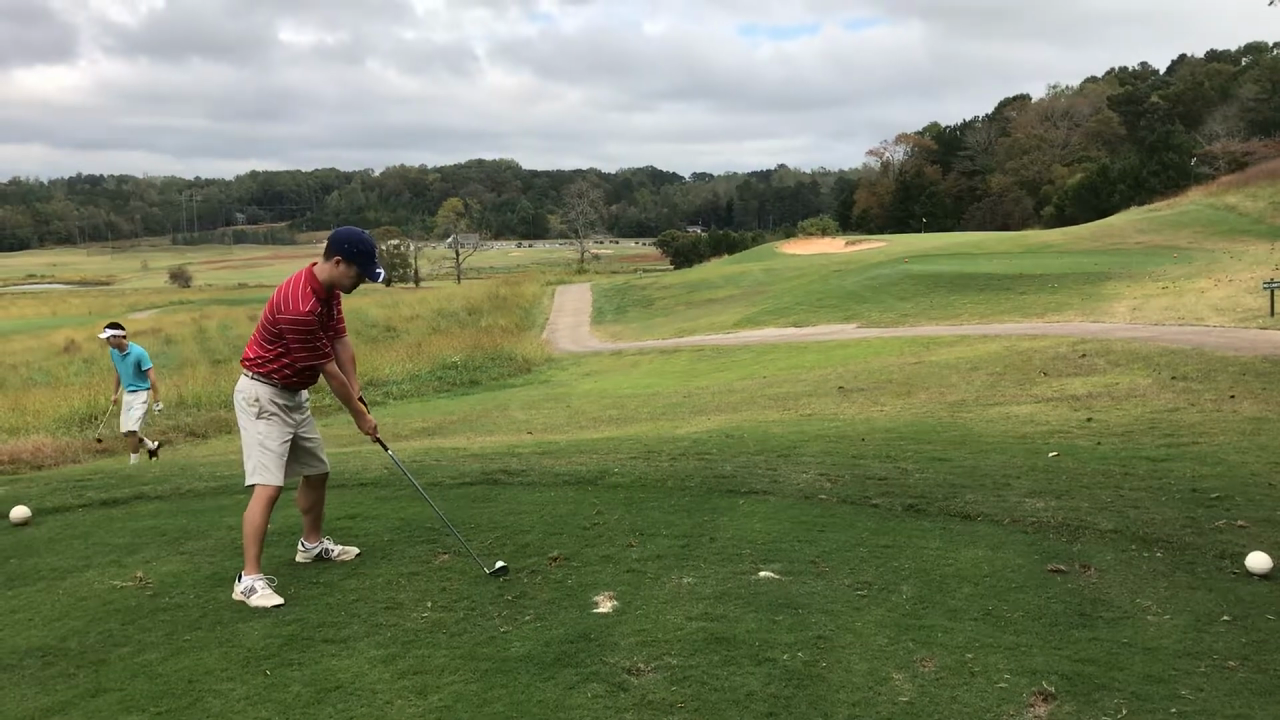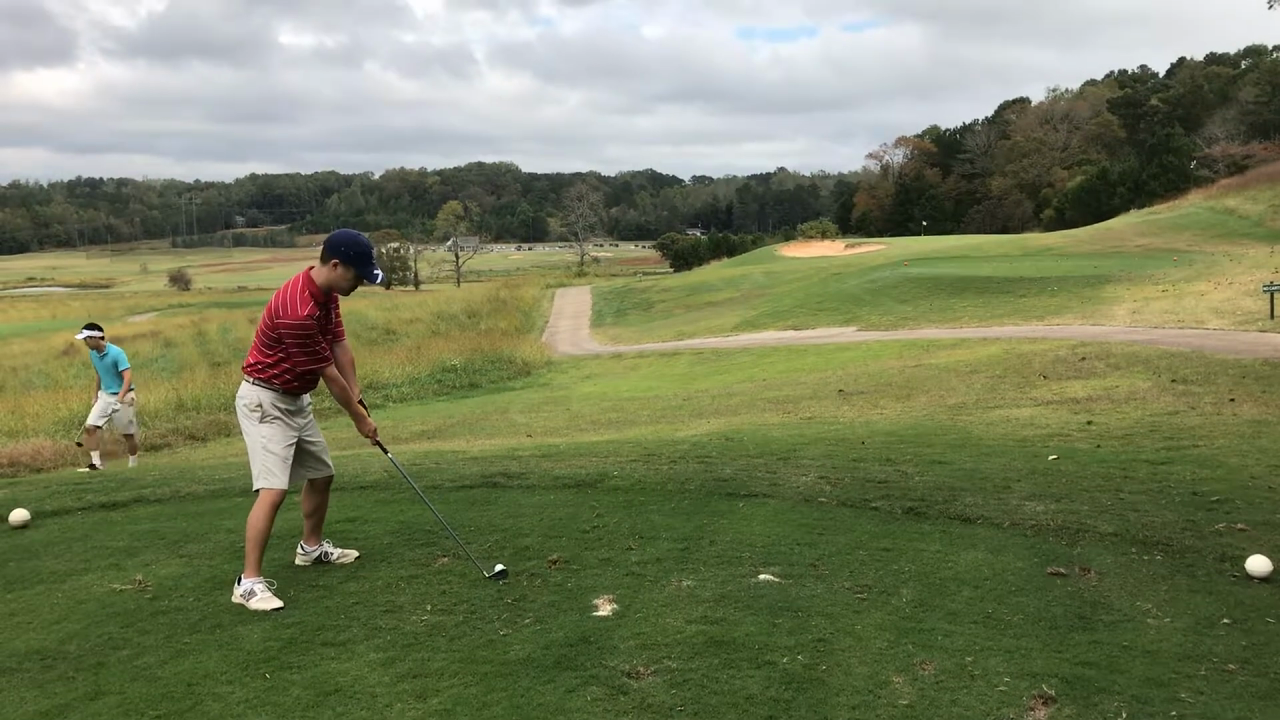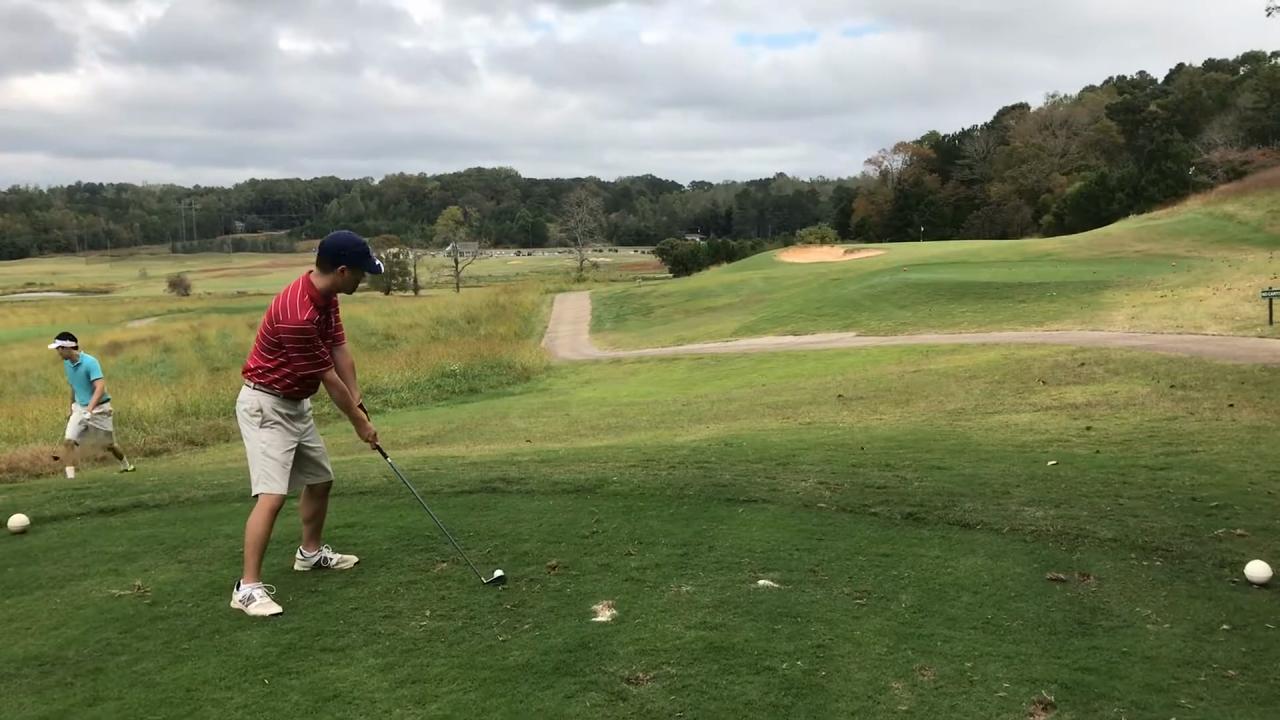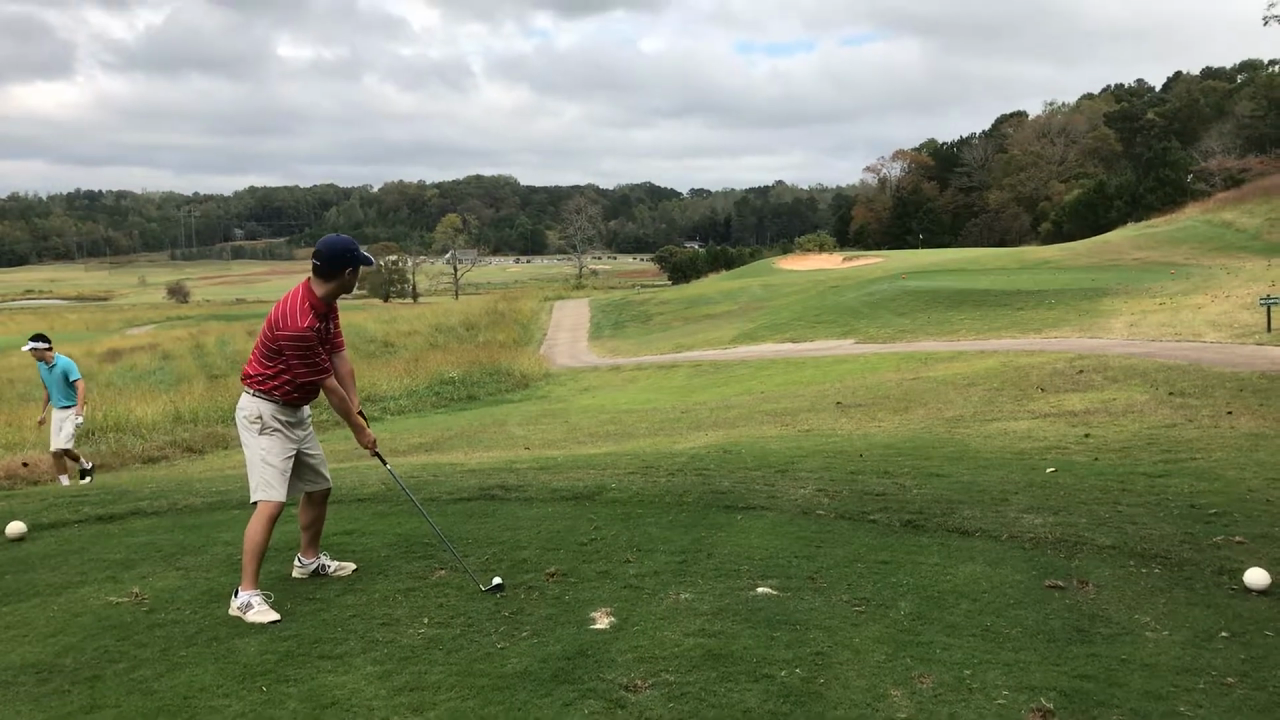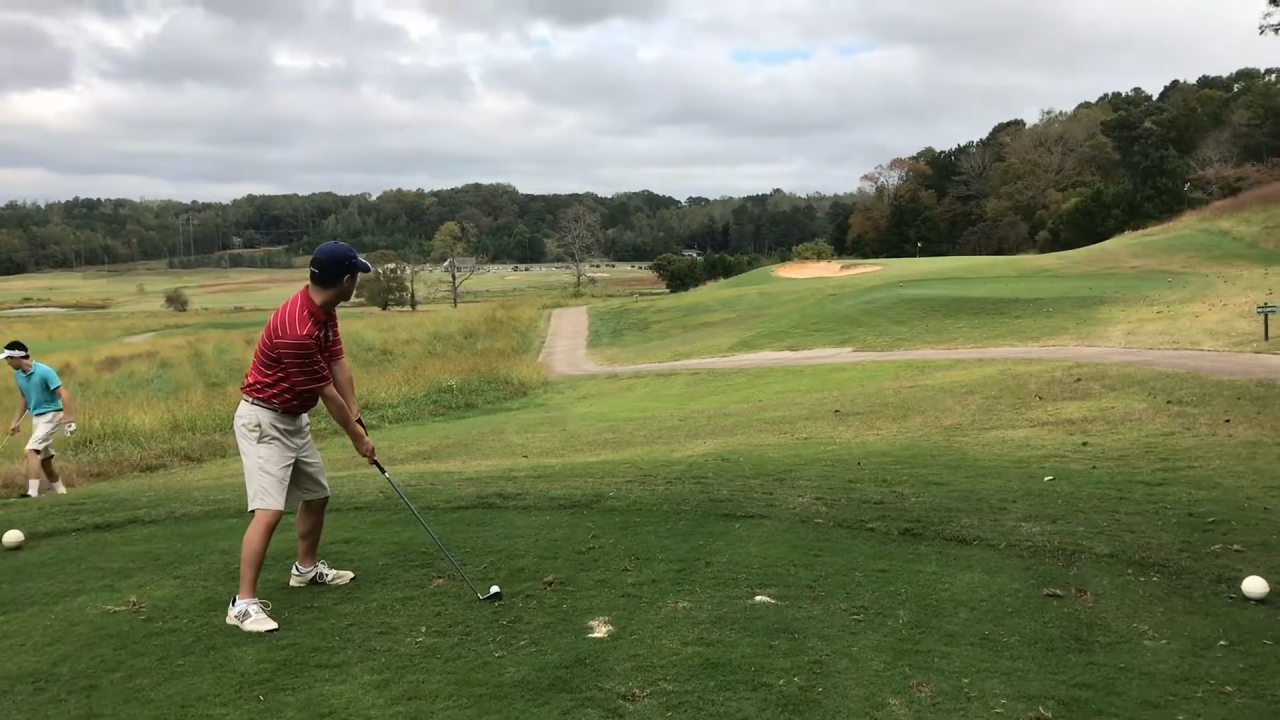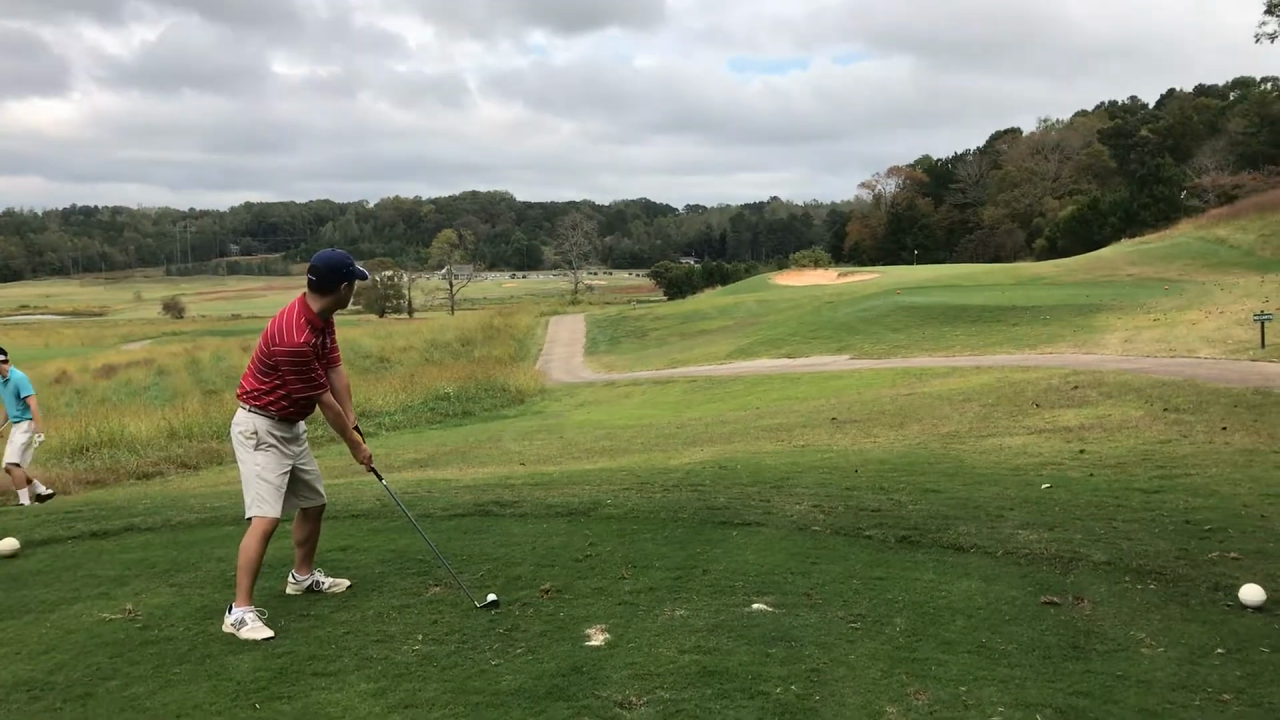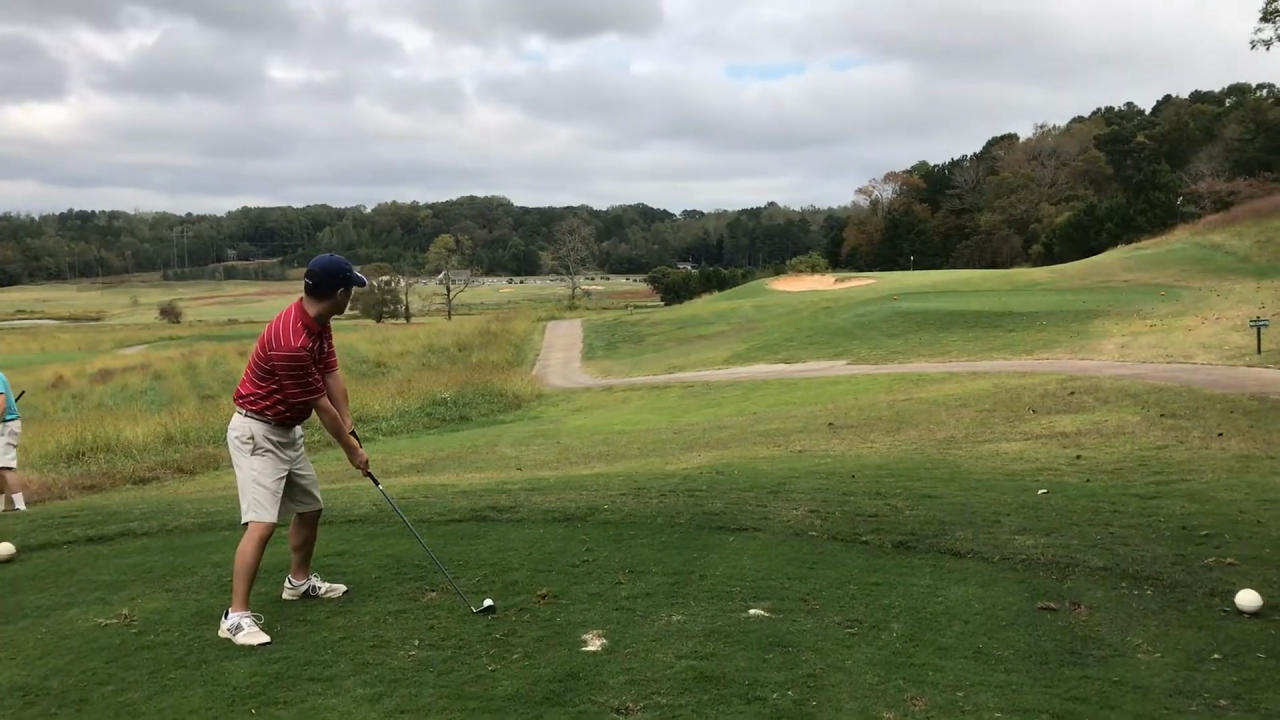
dt=0.2s
person 1, frame 1
left shoulder: (328, 289)
right shoulder: (298, 305)
left elbow: (341, 344)
right elbow: (328, 370)
left wrist: (359, 396)
right wrist: (359, 415)
left hip: (293, 393)
right hip: (264, 395)
left knee: (316, 471)
right knee: (267, 486)
left ankle: (312, 543)
right ankle: (249, 578)
person 1, frame 2
left shoulder: (326, 293)
right shoulder: (296, 310)
left elbow: (340, 347)
right elbow: (328, 374)
left wrist: (359, 399)
right wrist: (359, 418)
left hip: (295, 398)
right hip: (266, 400)
left knee: (321, 474)
right knee: (273, 490)
left ankle: (312, 546)
right ankle: (249, 581)
person 1, frame 3
left shoulder: (326, 297)
right shoulder: (297, 315)
left elbow: (340, 352)
right elbow: (328, 378)
left wrist: (359, 403)
right wrist: (359, 423)
left hip: (295, 403)
right hip: (266, 406)
left knee: (320, 479)
right knee: (272, 495)
left ankle: (310, 552)
right ankle: (248, 587)
person 1, frame 4
left shoulder: (325, 303)
right shoulder: (297, 322)
left elbow: (340, 359)
right elbow: (329, 385)
left wrist: (359, 410)
right wrist: (359, 429)
left hip: (295, 411)
right hip: (266, 413)
left knee: (318, 486)
right knee: (271, 502)
left ankle: (309, 559)
right ankle: (246, 594)
person 1, frame 5
left shoulder: (324, 311)
right shoulder: (296, 330)
left elbow: (339, 366)
right elbow: (327, 393)
left wrist: (358, 418)
right wrist: (357, 437)
left hip: (293, 419)
right hip: (264, 421)
left knee: (316, 494)
right knee: (269, 510)
left ankle: (306, 568)
right ankle: (243, 602)
person 1, frame 6
left shoulder: (321, 319)
right shoulder: (294, 337)
left elbow: (337, 373)
right elbow: (325, 401)
left wrist: (355, 426)
right wrist: (354, 445)
left hip: (290, 426)
right hip: (262, 428)
left knee: (313, 502)
right knee: (266, 518)
left ankle: (303, 575)
right ankle: (240, 611)
person 1, frame 7
left shoulder: (318, 324)
right shoulder: (291, 342)
left elbow: (333, 378)
right elbow: (322, 406)
left wrist: (351, 431)
right wrist: (351, 450)
left hip: (286, 430)
right hip: (258, 433)
left knee: (310, 507)
right knee: (262, 523)
left ankle: (299, 580)
right ankle: (236, 616)
